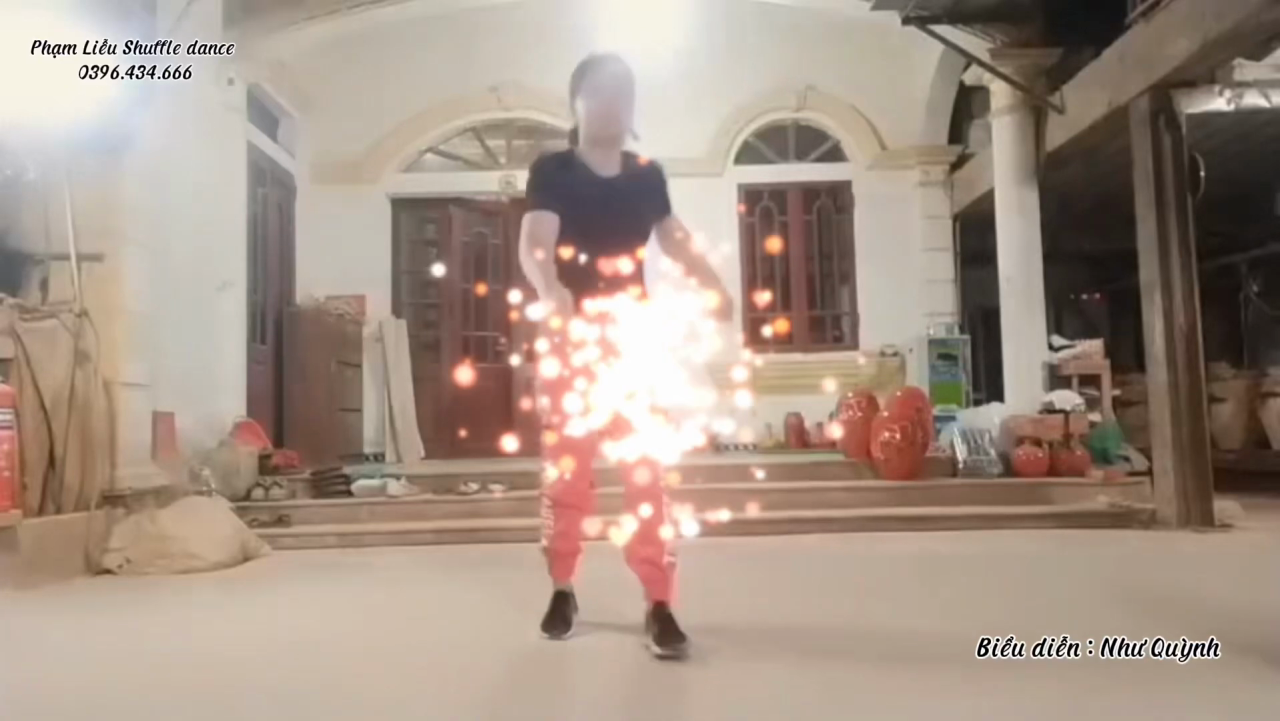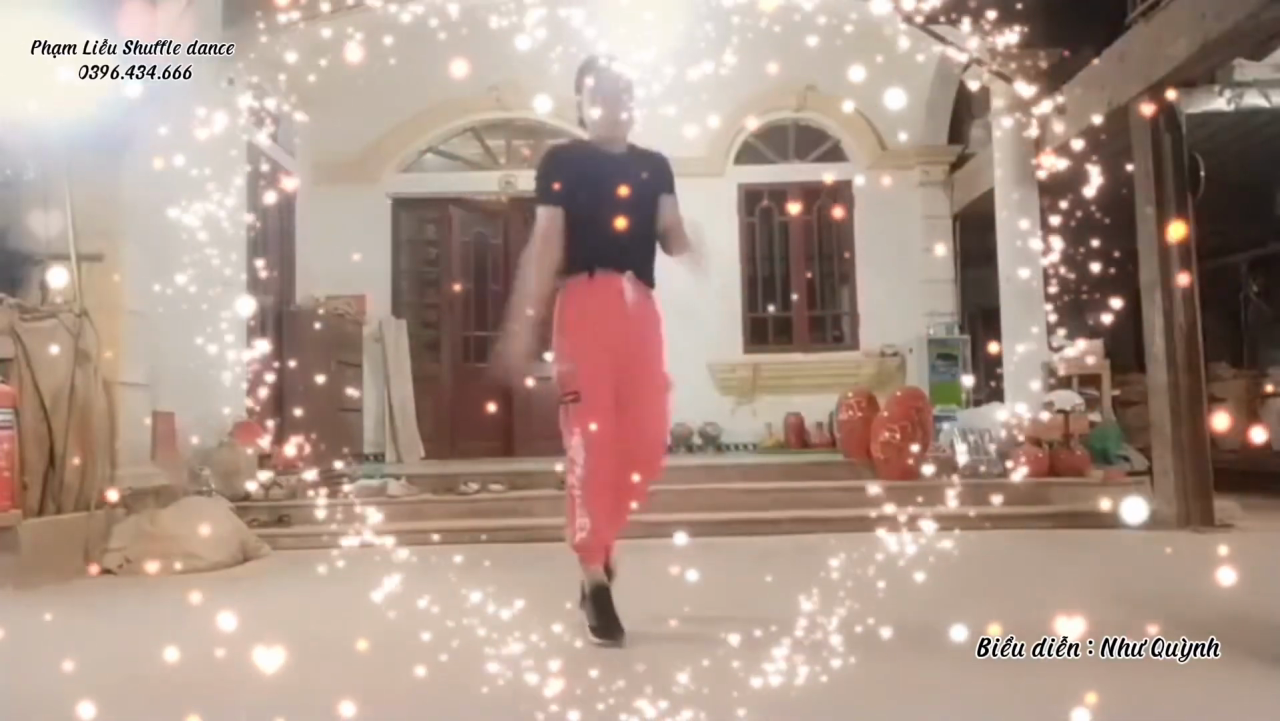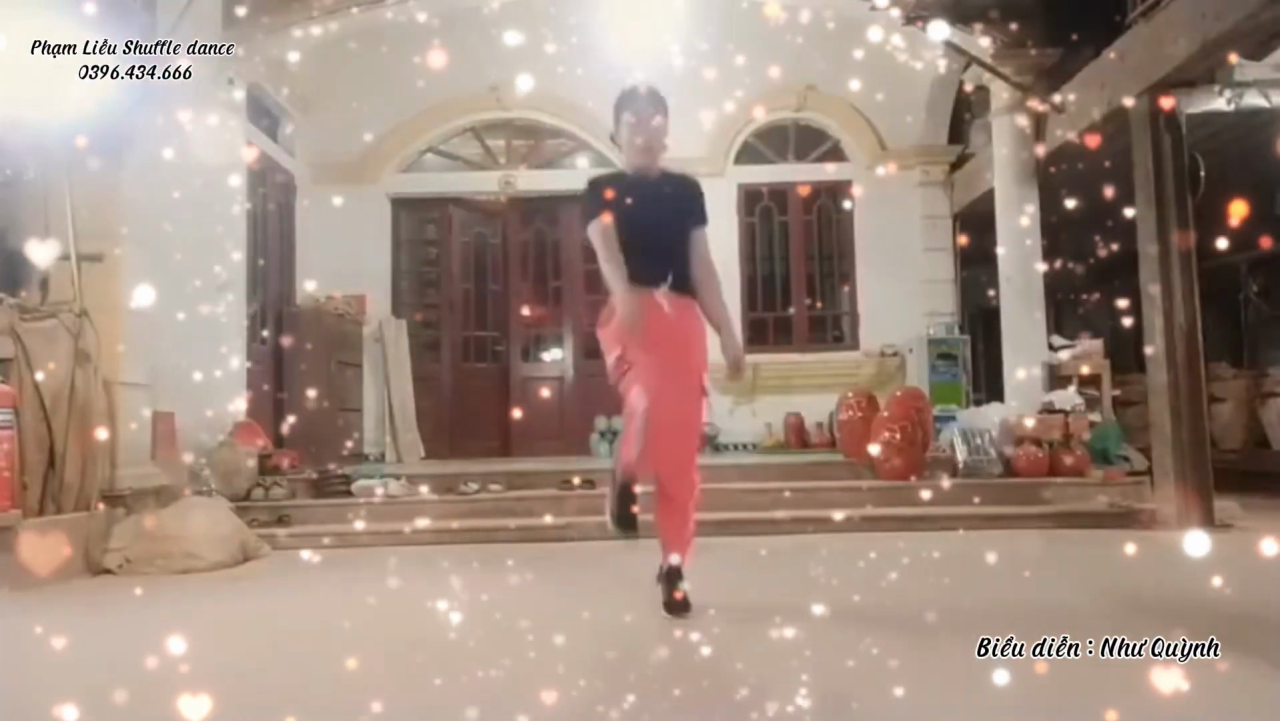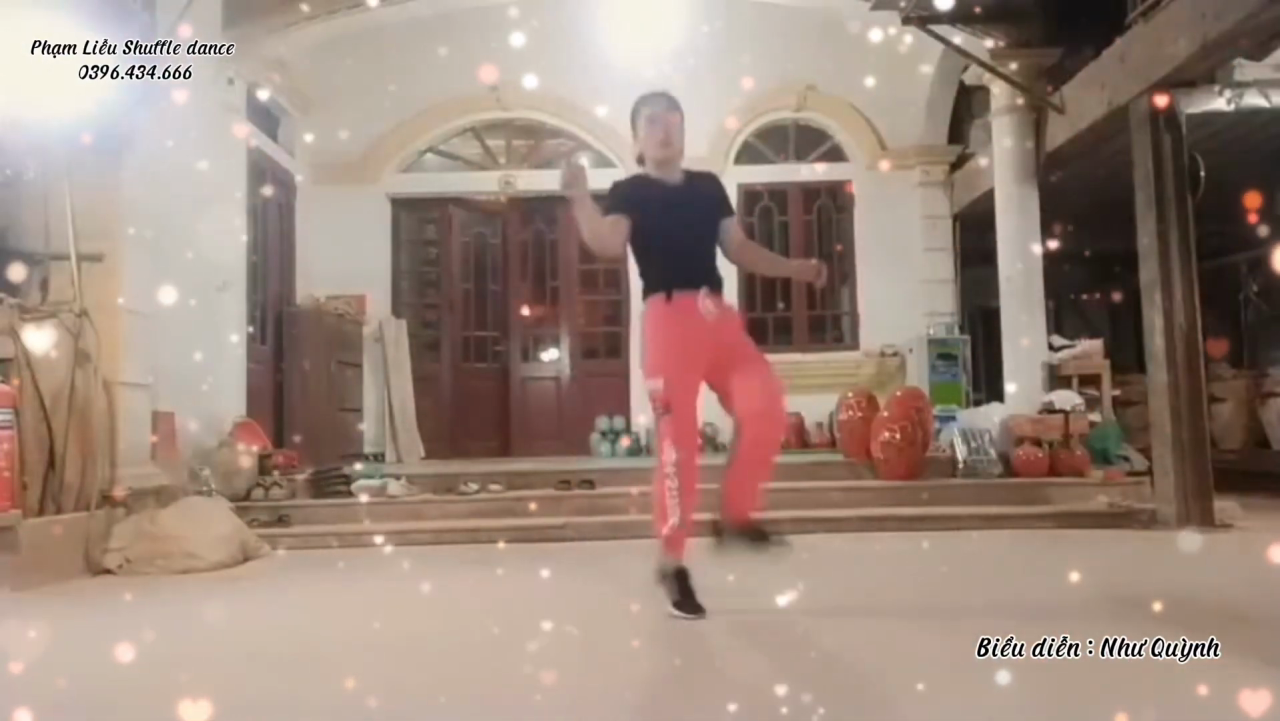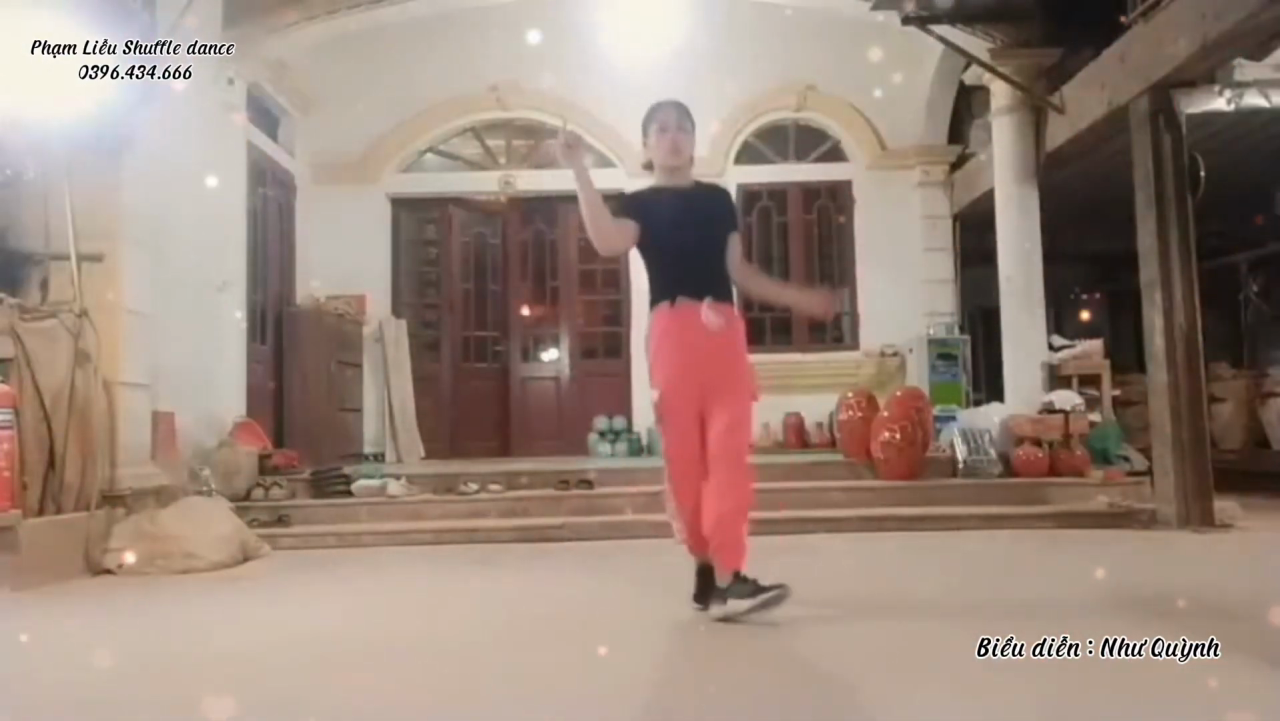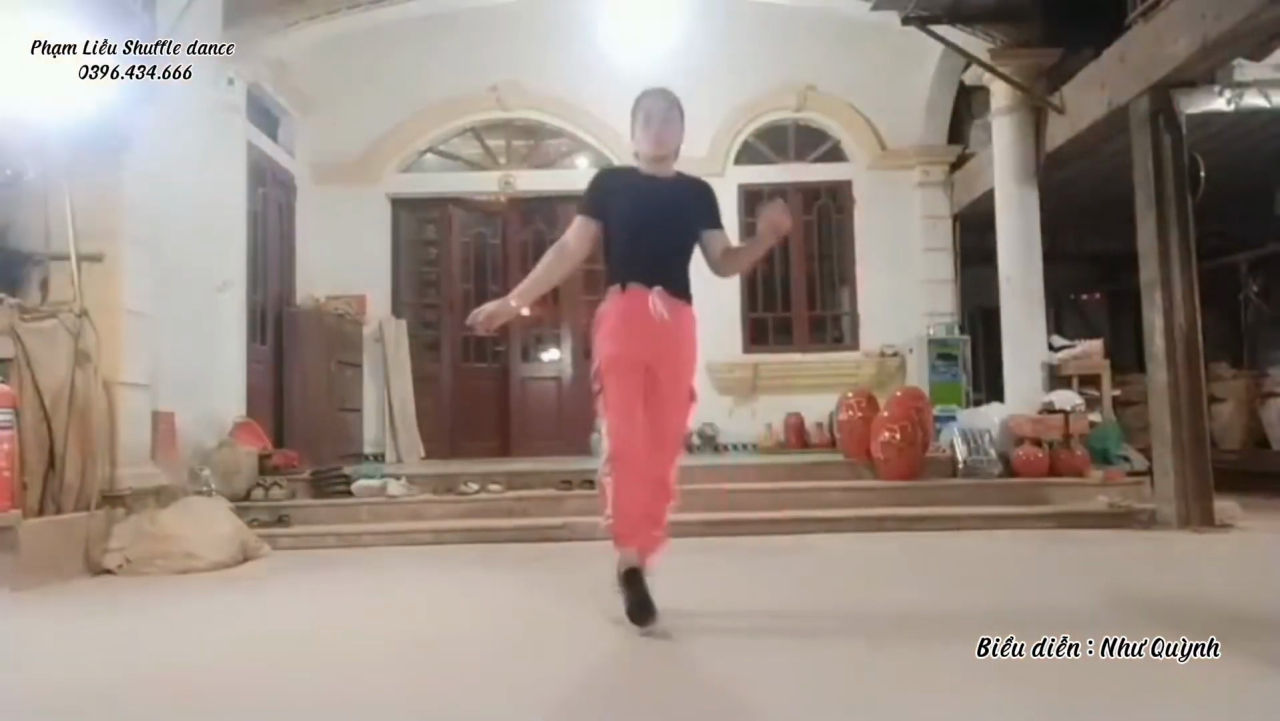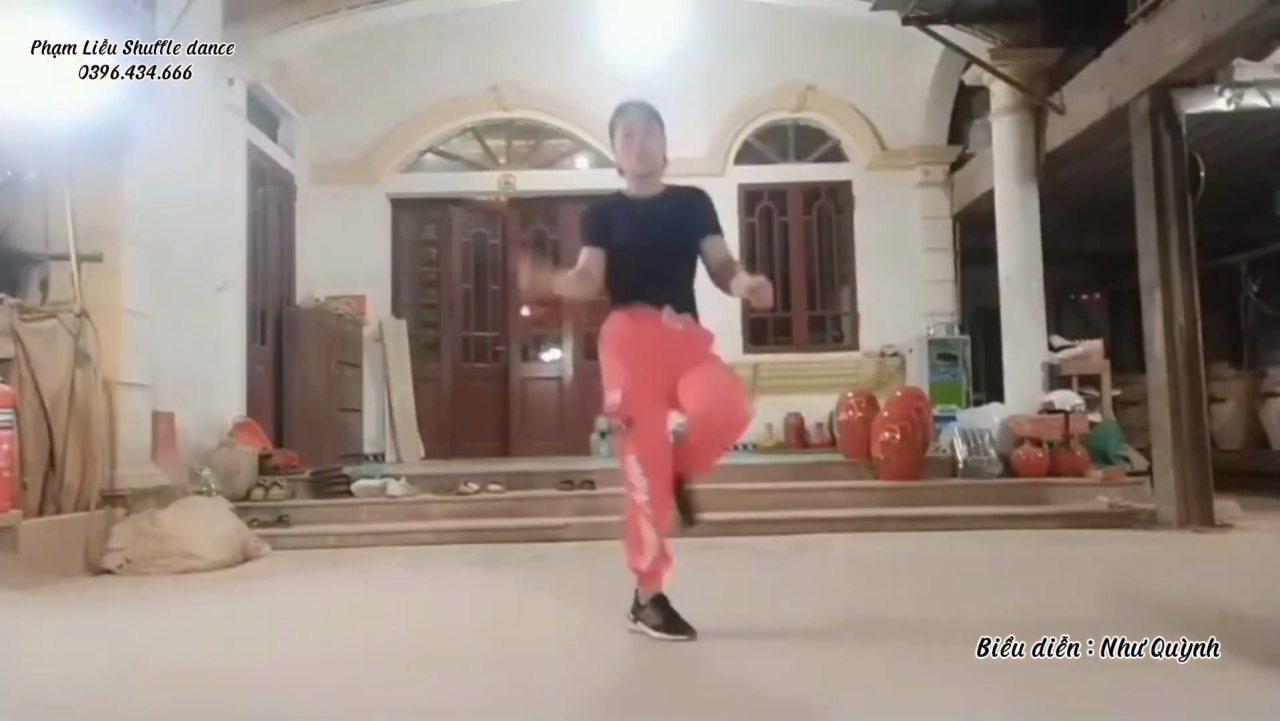
dt=0.7s
person 1, frame 1
left shoulder: (647, 174)
right shoulder: (551, 172)
left elbow: (673, 238)
right elbow: (533, 247)
left wrist: (715, 286)
right wrist: (550, 290)
left knee: (646, 472)
right knee: (567, 472)
left ankle: (658, 606)
right ankle: (562, 591)
person 1, frame 2
left shoulder: (655, 166)
right shoulder: (560, 162)
left elbow: (671, 233)
right elbow: (545, 243)
left wrist: (686, 242)
right wrist: (522, 318)
left hip: (638, 307)
right hip: (584, 305)
left knee: (645, 447)
right knee: (593, 445)
left ankle: (597, 541)
right ankle: (594, 584)
person 1, frame 3
left shoulder: (686, 190)
right shoulder: (604, 188)
left elbow: (702, 266)
right elbow: (606, 251)
left wrist: (729, 337)
right wrist: (625, 296)
left hip: (683, 318)
right hip: (629, 315)
left knee: (683, 446)
right knee: (650, 398)
left ankle: (674, 563)
right ankle: (626, 477)
person 1, frame 4
left shoulder: (709, 187)
right shoulder: (627, 191)
left elbow: (741, 249)
right elbow: (605, 245)
left wrist: (794, 268)
right wrist: (578, 194)
left hip: (721, 318)
right hip: (669, 319)
left knee: (766, 414)
right knee: (679, 443)
left ankle: (737, 515)
right ankle: (671, 565)
person 1, frame 5
left shoulder: (717, 199)
right shoulder: (639, 204)
right elbow: (609, 243)
left wrist: (799, 298)
right wrist: (580, 172)
left hip: (725, 330)
right hip: (673, 331)
left knee: (730, 453)
right knee: (684, 459)
left ankle: (726, 578)
right ankle: (705, 565)
person 1, frame 6
left shoulder: (696, 193)
right shoulder: (610, 183)
left elbow: (725, 263)
right elbow: (571, 249)
left wrist: (766, 236)
right wrist: (513, 301)
left hip: (674, 323)
right hip: (621, 319)
left knee: (664, 448)
right knee: (623, 439)
left ankle: (641, 559)
right ankle: (630, 563)
person 1, frame 7
left shoulder: (694, 202)
right shoulder: (604, 211)
left elbow: (719, 264)
right elbow: (590, 278)
left wrist: (745, 282)
right wrist: (550, 280)
left hip: (686, 336)
right hip: (630, 336)
left knee: (728, 408)
right knee: (644, 462)
left ankle: (679, 466)
right ankle: (649, 595)
